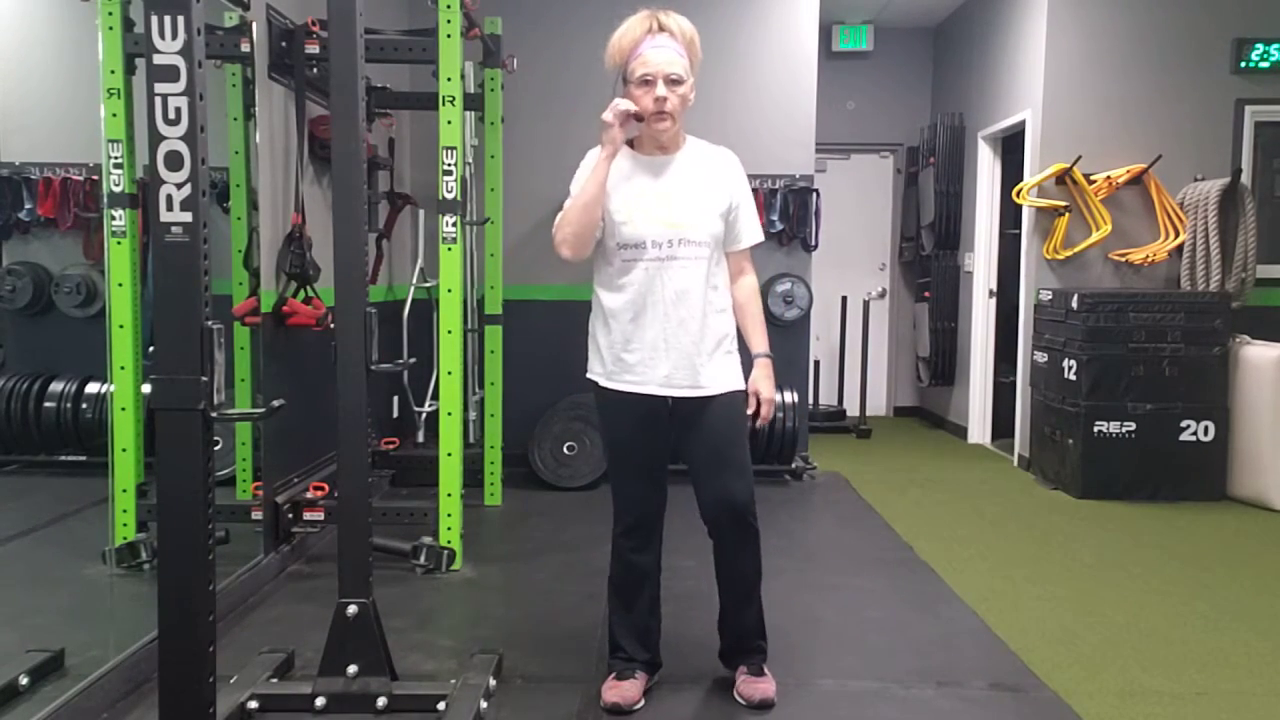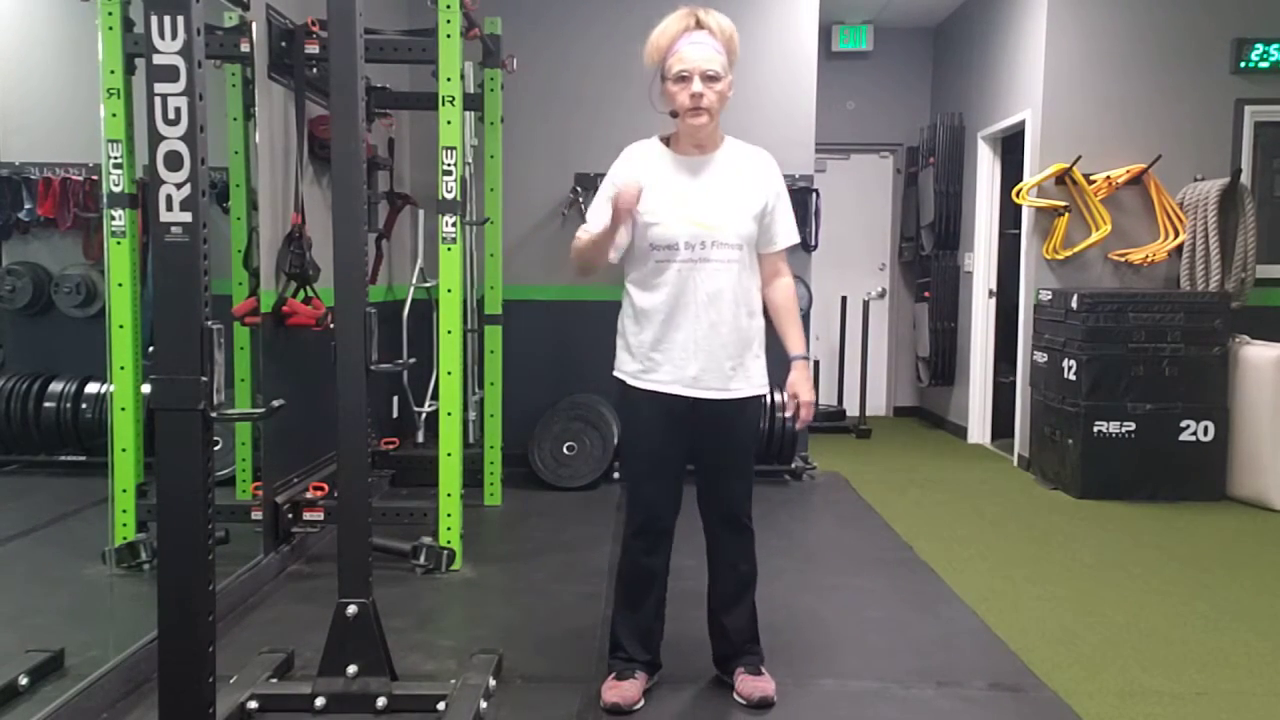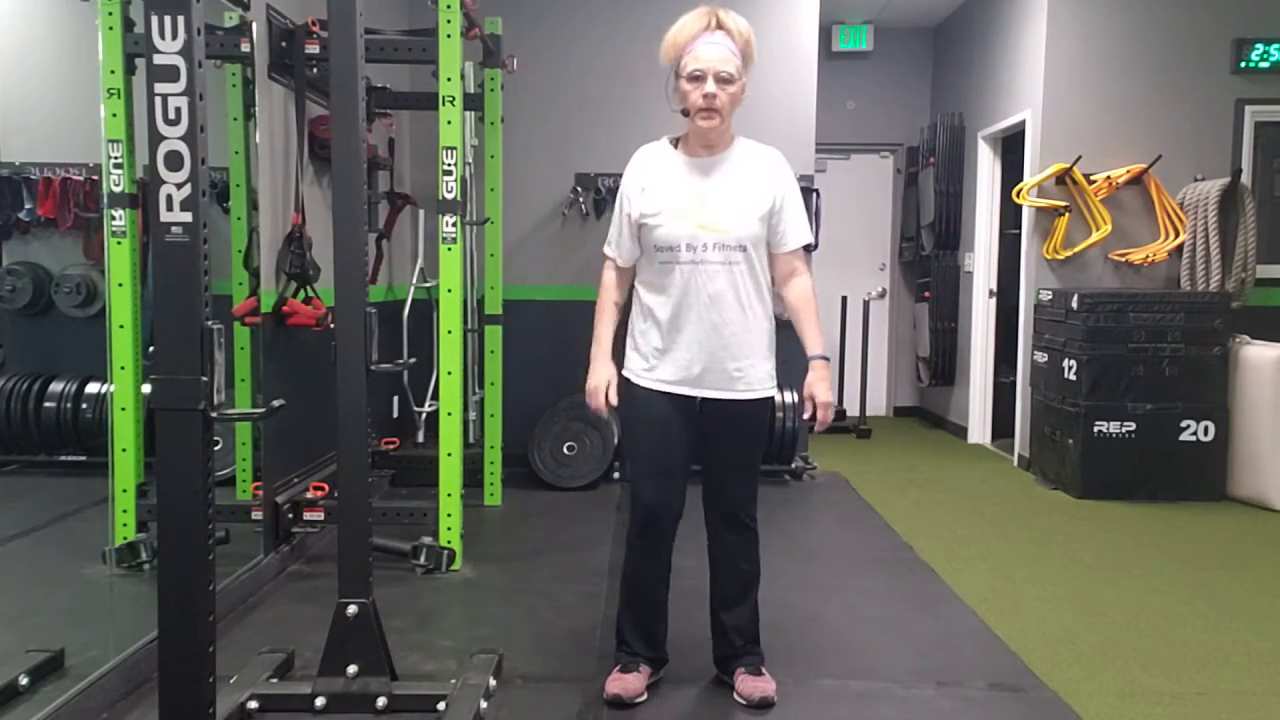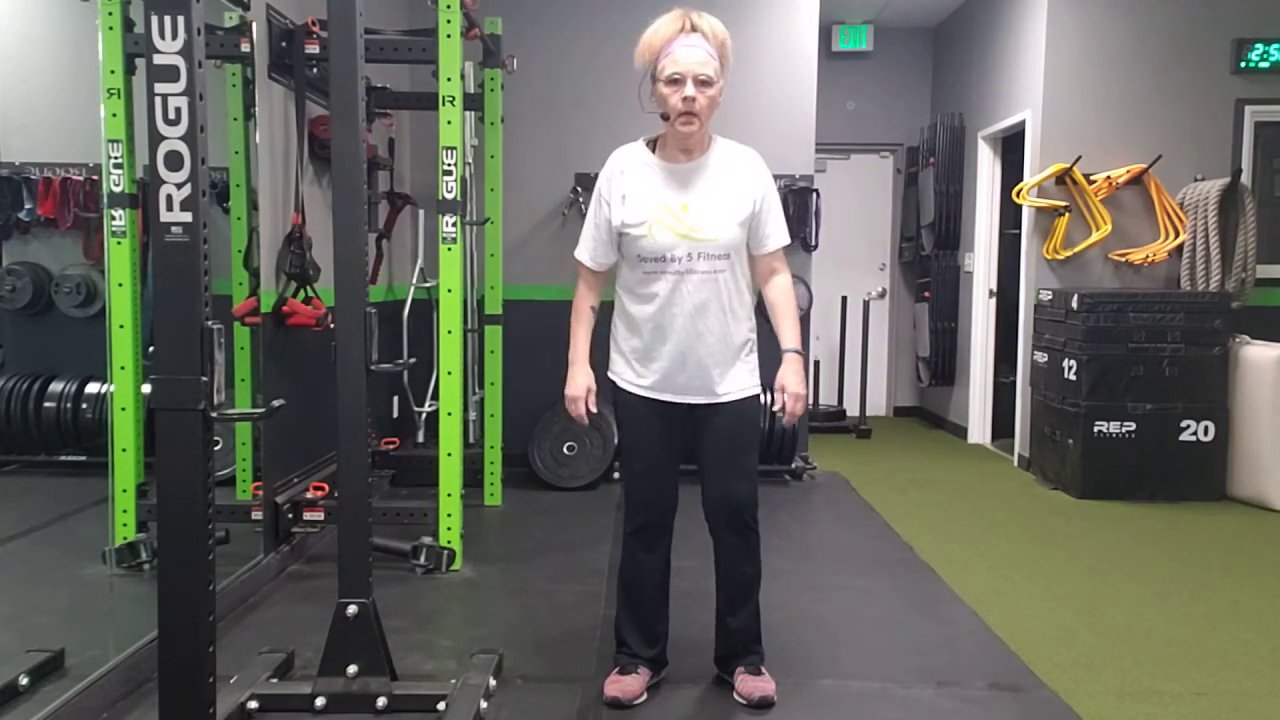
dt=0.3s
person 1, frame 1
left shoulder: (720, 167)
right shoulder: (604, 163)
left elbow: (741, 275)
right elbow: (570, 246)
left wrist: (762, 359)
right wrist: (609, 149)
left hip: (714, 376)
right hip: (628, 379)
left knee: (734, 512)
right knee: (635, 524)
left ankle: (746, 654)
right ankle: (631, 658)
person 1, frame 2
left shoulder: (757, 168)
right shoulder: (636, 164)
left elbow: (776, 276)
right elbow: (583, 255)
left wrist: (800, 361)
right wrist: (612, 227)
left hip: (734, 382)
right hip: (651, 379)
left knee: (730, 521)
right knee: (648, 521)
left ankle: (739, 655)
right ankle: (632, 659)
person 1, frame 3
left shoulder: (767, 168)
right shoulder: (646, 167)
left elbow: (792, 275)
right elbow: (616, 269)
left wrist: (818, 360)
right wrist: (599, 358)
left hip: (742, 382)
right hip: (656, 379)
left knee: (734, 522)
right knee: (651, 517)
left ankle: (741, 655)
right ankle: (638, 653)
person 1, frame 4
left shoulder: (747, 170)
right shoulder: (623, 170)
left elbow: (773, 274)
right elbow: (591, 277)
left wrist: (792, 354)
right wrist: (578, 364)
left hip: (729, 384)
right hip: (645, 384)
left knee: (735, 519)
right knee: (647, 523)
left ankle: (741, 656)
right ankle: (638, 655)
